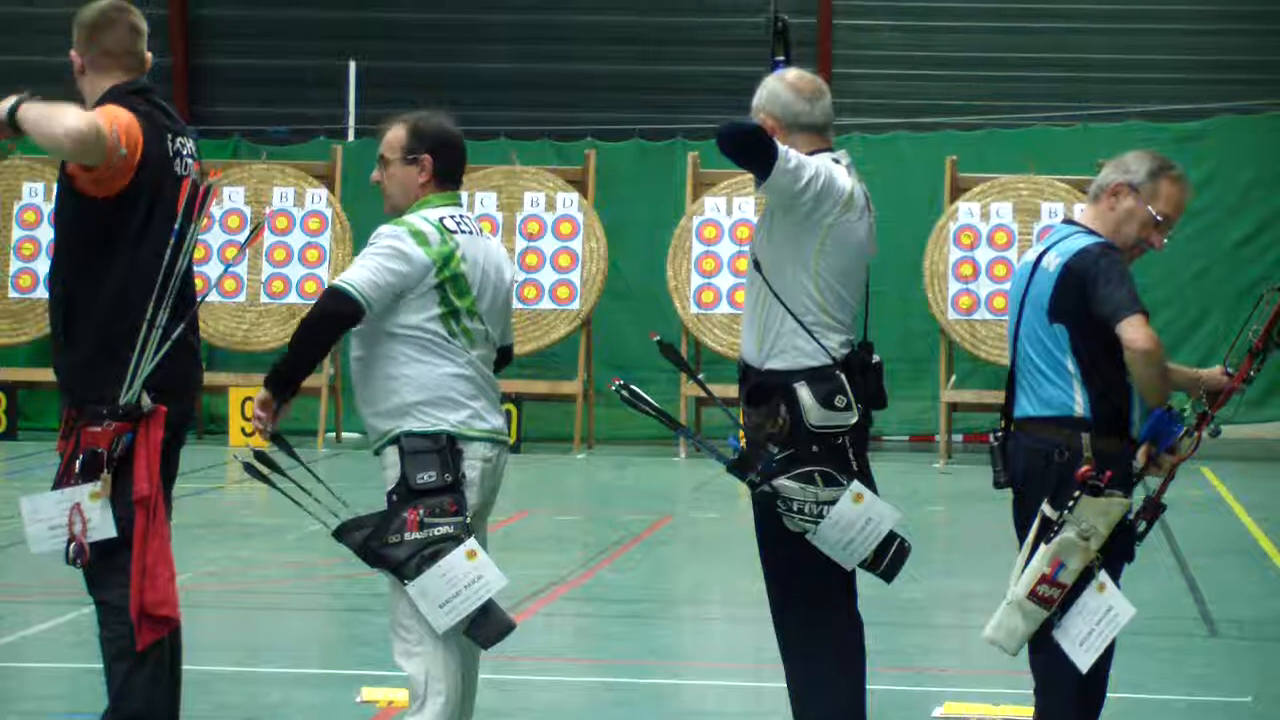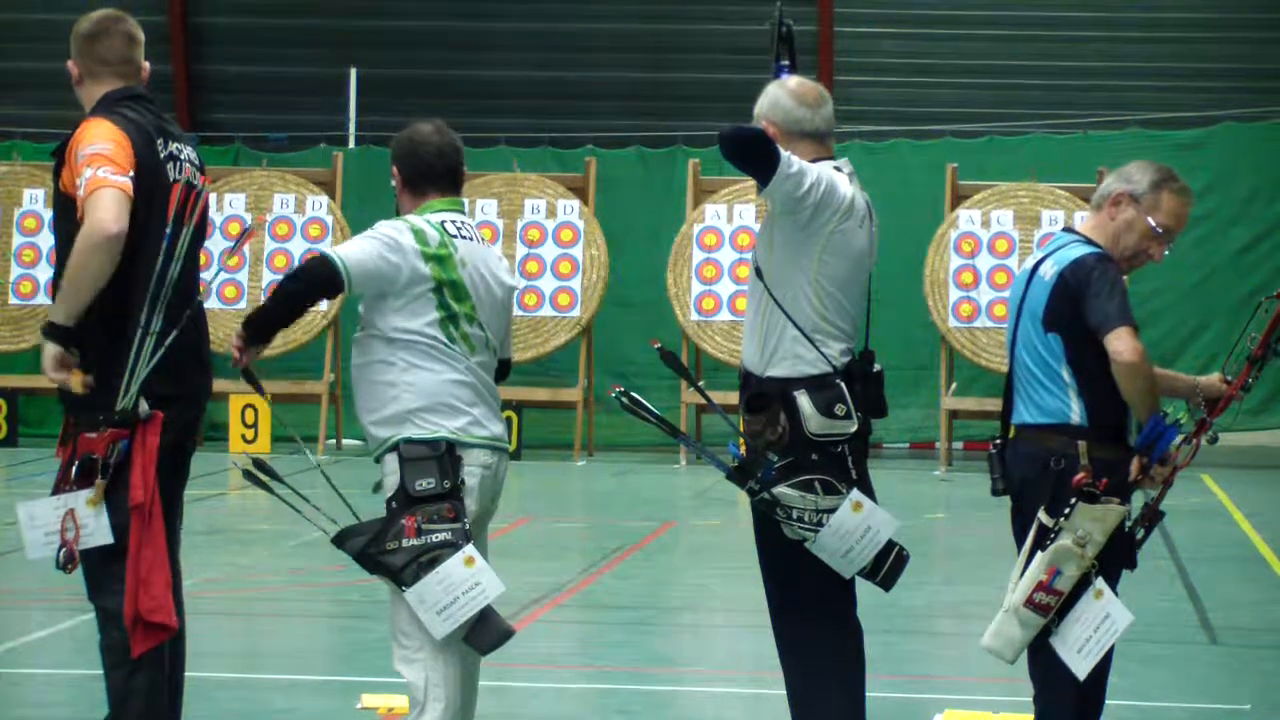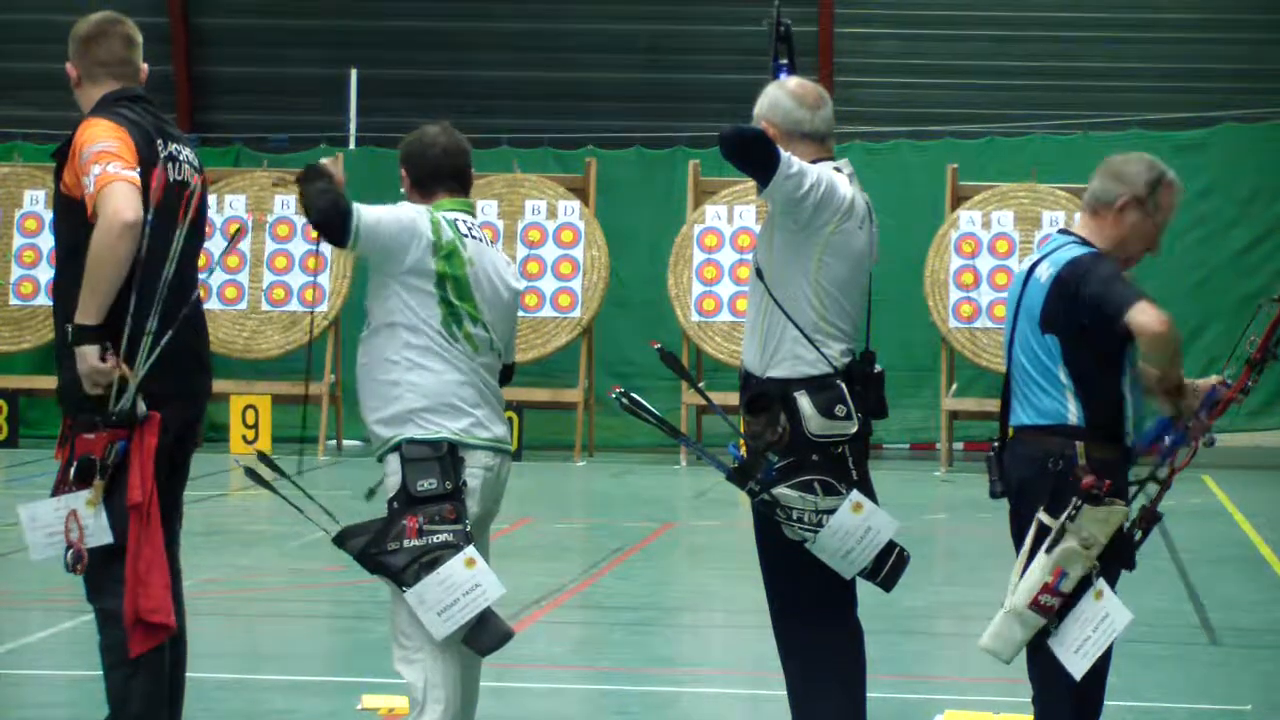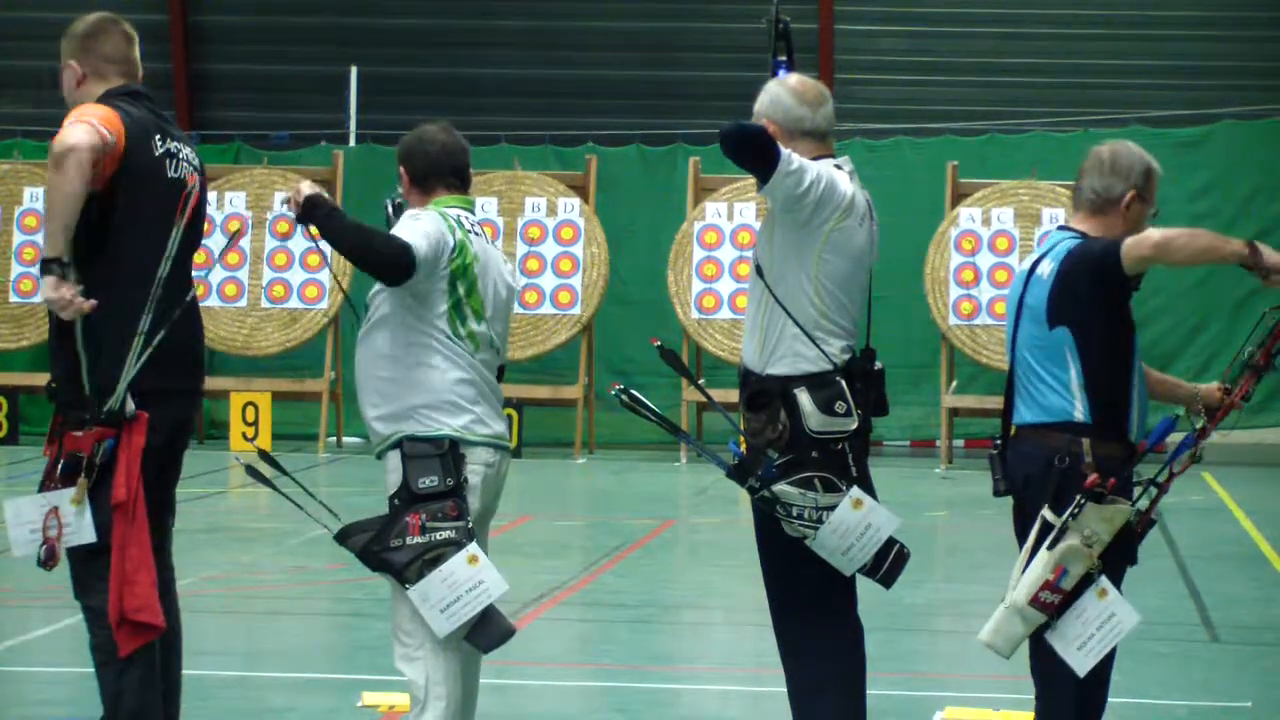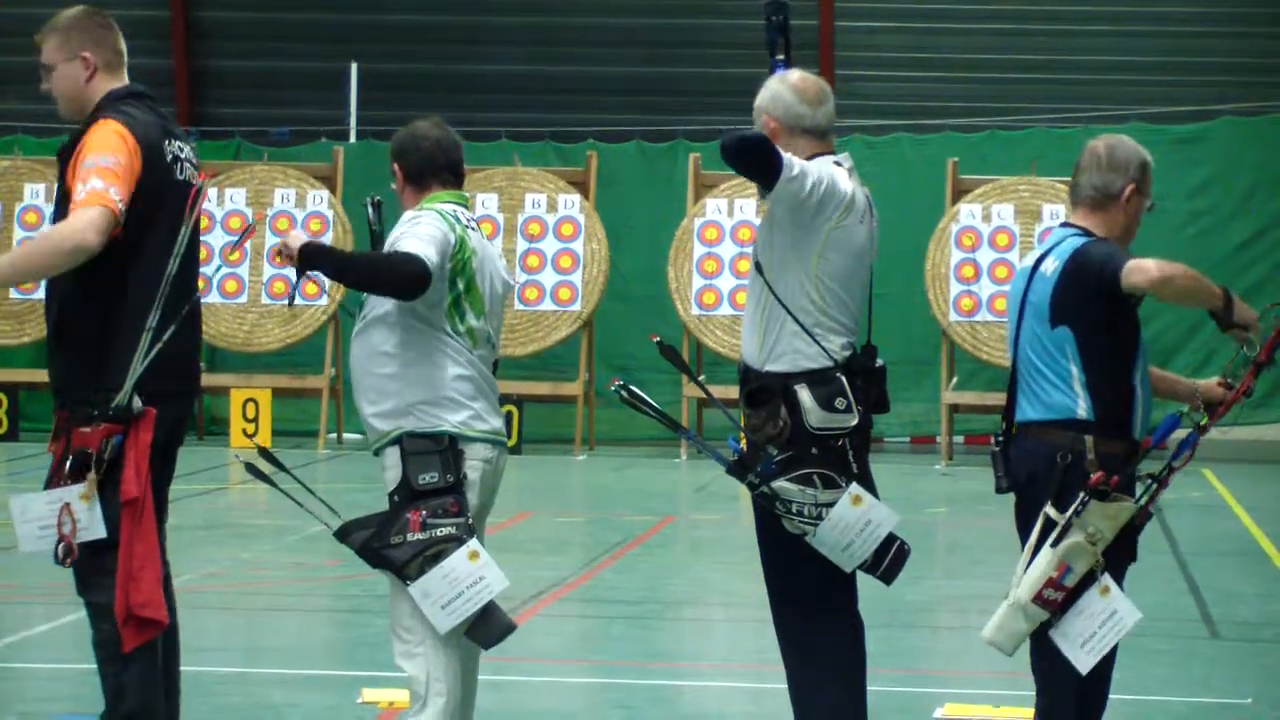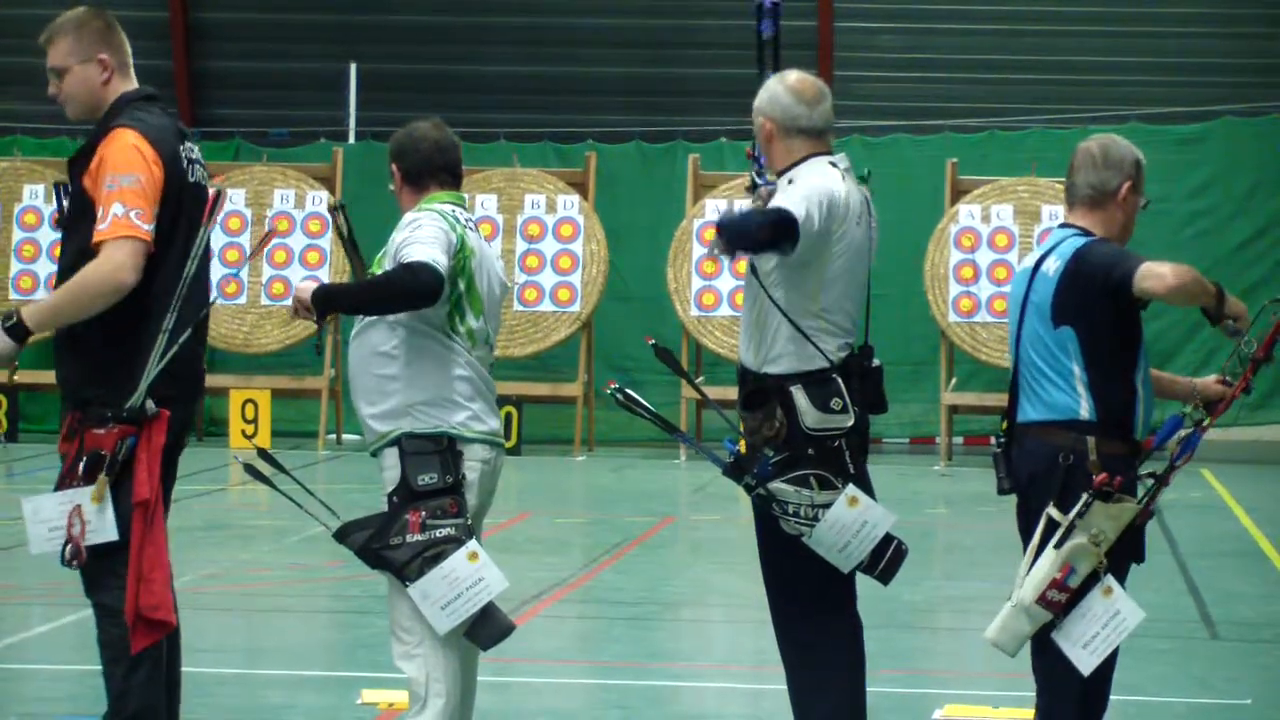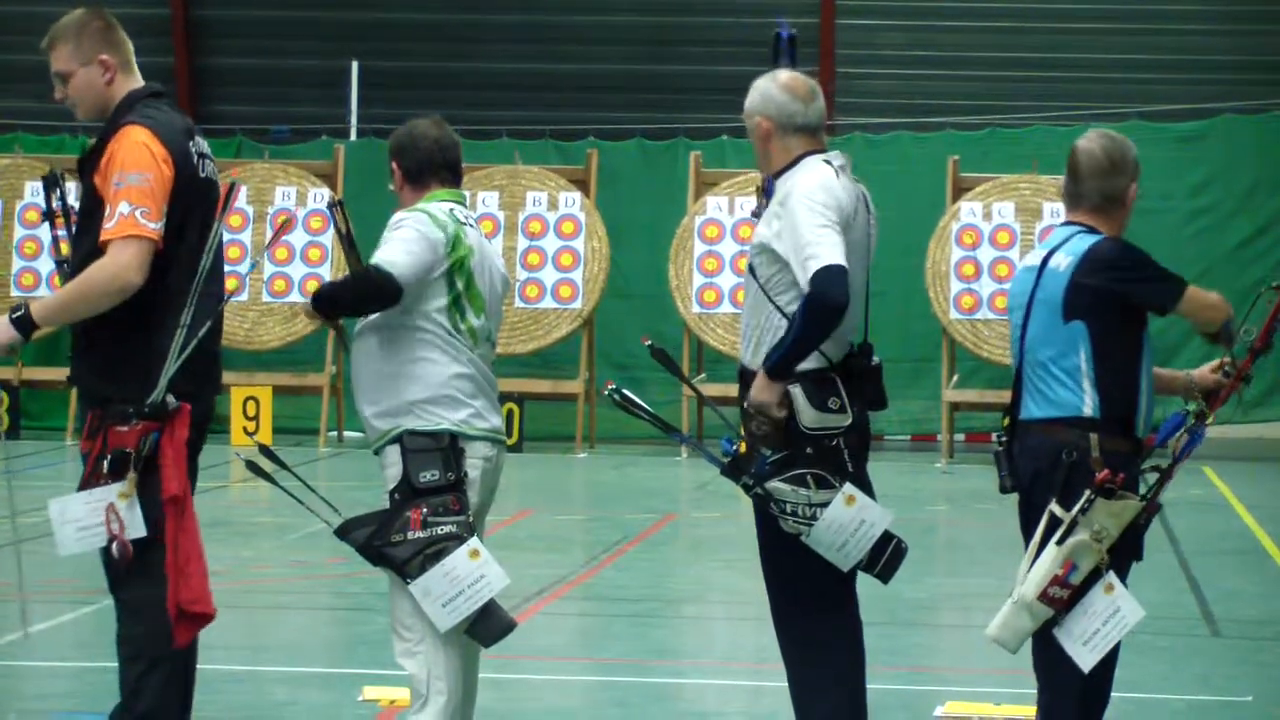
dt=0.5s
person 1, frame 1
left shoulder: (119, 123)
right shoulder: (170, 129)
left elbow: (73, 129)
left hip: (117, 380)
right hip: (159, 373)
left knee: (118, 563)
right knee: (141, 554)
person 1, frame 2
left shoulder: (102, 134)
right shoulder: (174, 141)
left elbow: (105, 227)
left wrist: (59, 328)
left hip: (123, 389)
right hip: (174, 380)
left knee: (122, 571)
right knee: (151, 561)
person 1, frame 3
left shoulder: (102, 133)
right shoulder: (174, 142)
left elbow: (120, 219)
left wrist: (84, 331)
left hip: (121, 387)
right hip: (175, 381)
left knee: (119, 574)
right knee: (153, 564)
person 1, frame 4
left shoulder: (100, 118)
right shoulder: (179, 145)
left elbow: (72, 149)
left wrist: (54, 262)
left hip: (114, 387)
right hip: (168, 380)
left knee: (109, 571)
right knee: (147, 562)
person 1, frame 5
left shoulder: (112, 132)
right shoulder: (167, 135)
left elbow: (85, 233)
left hip: (115, 389)
right hip: (157, 382)
left knee: (110, 572)
right knee: (141, 562)
person 1, frame 6
left shoulder: (126, 141)
right shoulder: (169, 135)
left elbow: (118, 268)
left hip: (124, 394)
right hip: (154, 387)
left knee: (119, 573)
right knee: (139, 566)
person 1, frame 7
left shoulder: (137, 139)
right shoulder: (179, 132)
left elbow: (126, 268)
right wrist: (84, 233)
left hip: (143, 394)
right hip: (166, 385)
left knee: (141, 570)
right knee: (155, 565)
person 2, frame 1
left shoulder: (815, 182)
right shoulder: (840, 183)
left elbow: (736, 139)
left wrist: (766, 134)
left hip: (802, 412)
right hip: (815, 401)
left knee: (813, 592)
right knee: (808, 586)
person 2, frame 2
left shoulder: (816, 189)
right shoulder: (842, 192)
left elbow: (737, 142)
left wrist: (766, 140)
left hip: (803, 420)
right hip: (814, 409)
left knee: (812, 601)
right knee: (809, 597)
person 2, frame 3
left shoulder: (815, 192)
right shoulder: (842, 192)
left elbow: (737, 143)
left wrist: (765, 135)
left hip: (802, 420)
right hip: (815, 410)
left knee: (813, 601)
right knee: (812, 597)
person 2, frame 4
left shoulder: (818, 189)
right shoulder: (844, 190)
left elbow: (739, 139)
left wrist: (762, 137)
left hip: (804, 421)
right hip: (816, 410)
left knee: (813, 599)
right knee: (811, 595)
person 2, frame 5
left shoulder: (816, 186)
right shoulder: (842, 186)
left elbow: (739, 149)
left wrist: (764, 145)
left hip: (803, 417)
right hip: (814, 405)
left knee: (813, 594)
right knee: (811, 590)
person 2, frame 6
left shoulder: (813, 186)
right shoulder: (840, 184)
left elbow: (772, 229)
left wrist: (731, 229)
left hip: (801, 416)
right hip: (820, 408)
left knee: (810, 593)
right knee: (815, 591)
person 2, frame 7
left shoulder: (806, 188)
right shoulder: (840, 183)
left elbow: (827, 294)
left wrist: (772, 372)
left hip: (802, 412)
left knee: (808, 589)
right knee: (819, 588)
person 3, frame 1
left shoulder: (408, 238)
right shoulder: (489, 246)
left elbow: (332, 311)
left wrist: (278, 387)
right hip: (476, 444)
left knee: (423, 614)
person 3, frame 2
left shoulder: (404, 239)
right shoulder: (491, 256)
left elbow: (312, 279)
left wrist: (254, 331)
right hip: (478, 451)
left knee: (424, 623)
person 3, frame 3
left shoulder: (416, 228)
right shoulder: (497, 259)
left elbow: (330, 216)
left wrist: (319, 176)
right hip: (478, 452)
left knee: (424, 625)
person 3, frame 4
left shoulder: (433, 226)
right shoulder: (490, 254)
left elbow: (391, 258)
left wrist: (315, 206)
right hip: (473, 447)
left knee: (426, 619)
person 3, frame 5
left shoulder: (430, 222)
right shoulder: (482, 244)
left elbow: (408, 275)
left wrist: (311, 254)
right hip: (467, 443)
left knee: (426, 615)
person 3, frame 6
left shoulder: (429, 222)
right shoulder: (477, 241)
left elbow: (420, 284)
left wrist: (324, 297)
right hip: (464, 444)
left knee: (424, 614)
person 3, frame 7
left shoulder: (424, 221)
right shoulder: (480, 242)
left elbow: (373, 286)
left wrist: (323, 299)
right wrist: (360, 317)
right hip: (468, 442)
left knee: (424, 613)
person 4, frame 1
left shoulder: (1046, 252)
right shoulder: (1095, 257)
right elbow: (1139, 344)
left wrist: (1196, 379)
left hip: (1042, 452)
right hip: (1079, 460)
left knee: (1058, 606)
person 4, frame 2
left shoulder: (1049, 259)
right shoulder: (1090, 266)
right elbow: (1126, 356)
left wrist: (1194, 388)
left hip: (1041, 460)
right hip: (1075, 469)
left knee: (1057, 615)
person 4, frame 3
left shoulder: (1049, 261)
right shoulder: (1086, 269)
right elbow: (1154, 327)
left wrist: (1190, 389)
right wrist: (1175, 388)
left hip: (1044, 463)
right hip: (1074, 470)
left knee: (1058, 613)
person 4, frame 4
left shoulder: (1053, 259)
right shoulder: (1084, 261)
right elbow: (1156, 244)
left wrist: (1192, 395)
left hip: (1051, 462)
right hip: (1077, 468)
left knee: (1065, 612)
person 4, frame 5
left shoulder: (1051, 257)
right shoulder: (1085, 259)
right elbow: (1154, 275)
left wrist: (1191, 390)
right wrist: (1226, 304)
left hip: (1050, 458)
right hip: (1081, 465)
left knee: (1066, 612)
person 4, frame 6
left shoulder: (1046, 259)
right shoulder: (1090, 259)
right elbow: (1167, 279)
left wrist: (1190, 389)
right wrist: (1219, 300)
left hip: (1049, 458)
right hip: (1083, 465)
left knee: (1065, 611)
person 4, frame 7
left shoulder: (1035, 263)
right shoulder: (1106, 257)
right elbow: (1210, 312)
left wrist: (1187, 382)
right wrist: (1219, 318)
left hip: (1044, 453)
right hip: (1086, 461)
